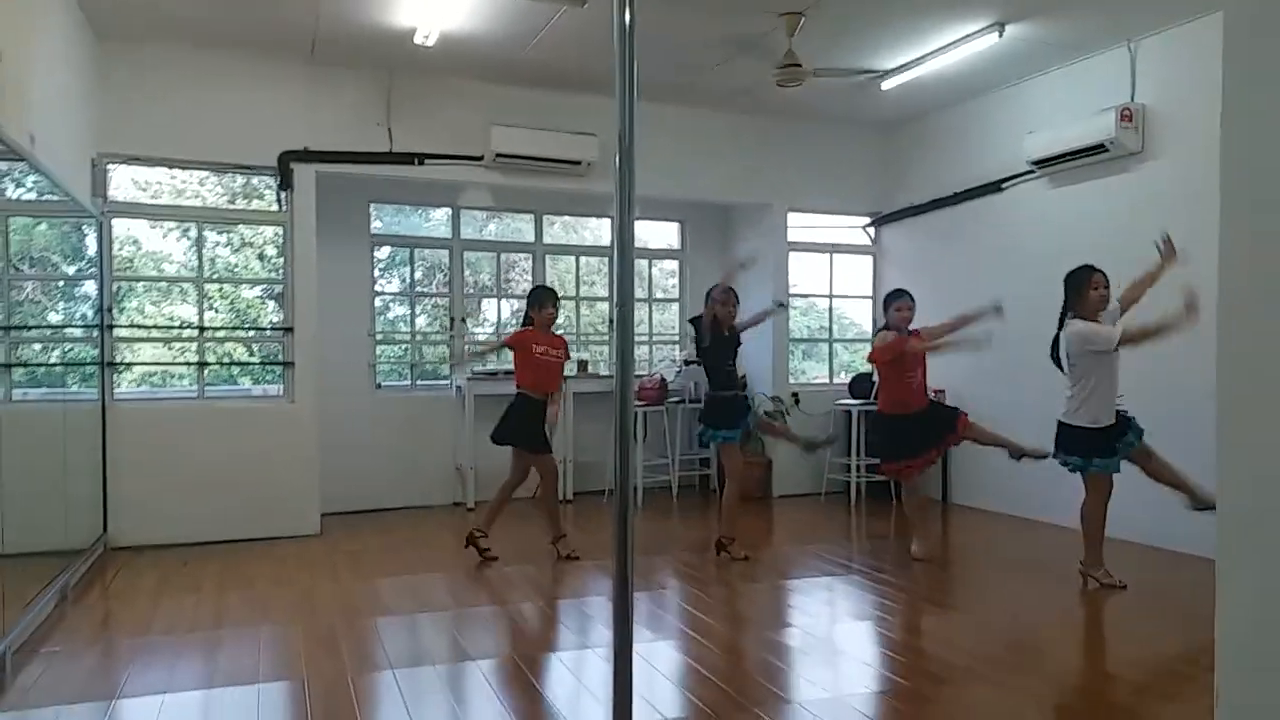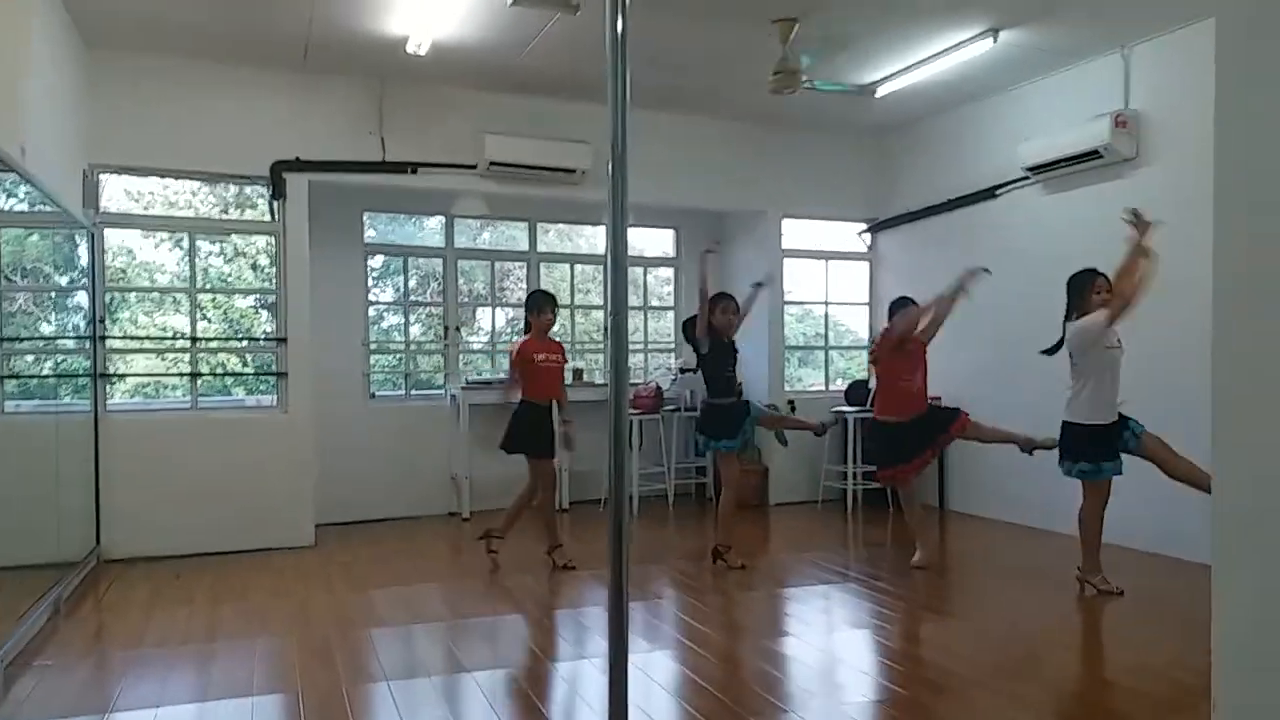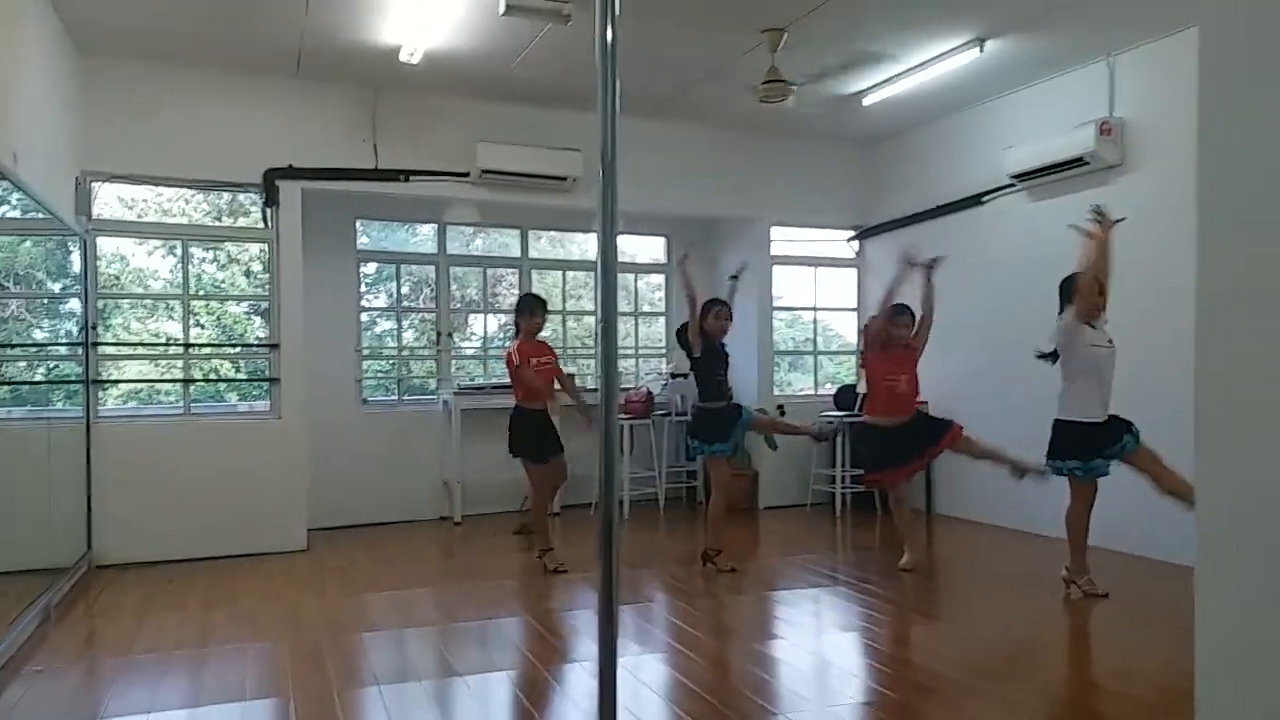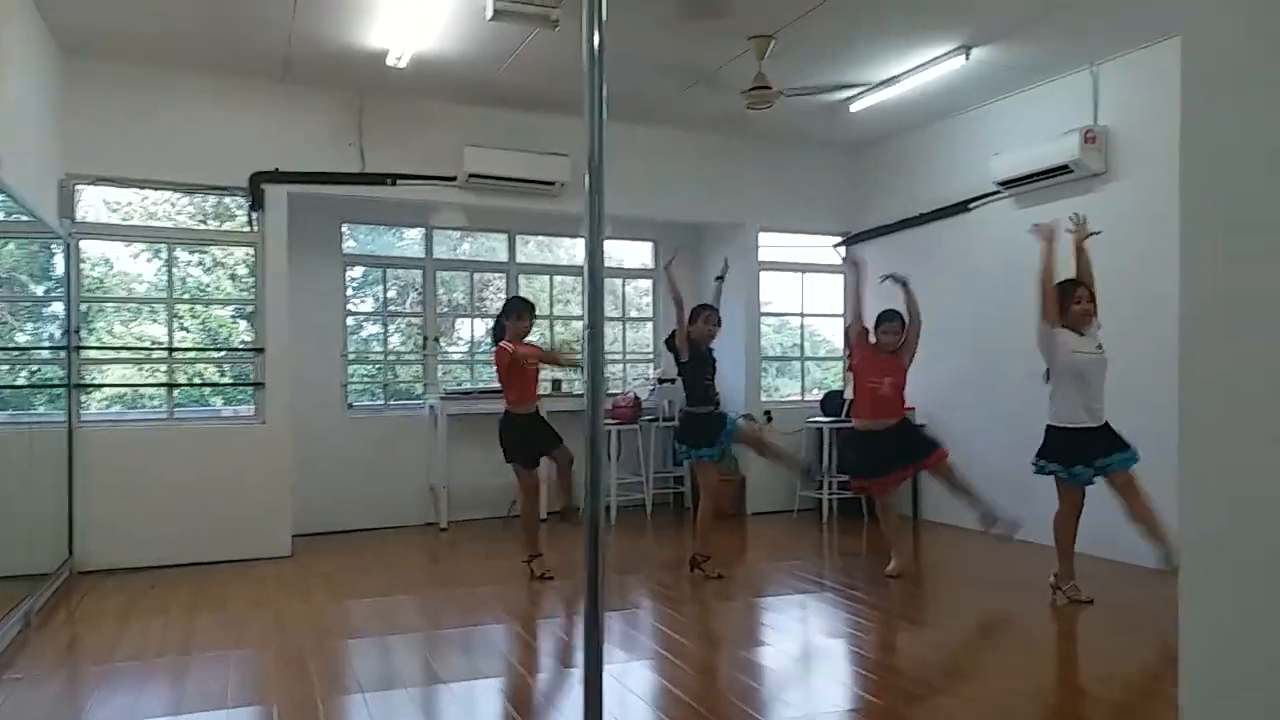
dt=0.1s
person 1, frame 1
left shoulder: (1102, 318)
right shoulder: (1079, 331)
left elbow: (1130, 295)
right elbow: (1135, 336)
left wrist: (1163, 264)
right wrist: (1179, 318)
left hip: (1106, 420)
right hip: (1083, 426)
left knee: (1145, 457)
right knee: (1100, 489)
left ankle: (1196, 495)
right ankle: (1092, 563)
person 1, frame 2
left shoulder: (1103, 325)
right shoulder: (1081, 330)
left elbow: (1120, 287)
right elbow: (1124, 300)
left wrist: (1138, 239)
right wrist: (1144, 257)
left hip: (1110, 421)
right hip: (1084, 428)
left knee: (1160, 452)
right knee: (1096, 495)
left ankle: (1218, 486)
right ankle: (1091, 571)
person 1, frame 3
left shoulder: (1097, 326)
right shoulder: (1068, 328)
left elbow: (1102, 281)
right elbow: (1084, 282)
left wrist: (1105, 236)
right wrist: (1096, 240)
left hip: (1104, 423)
right hip: (1075, 428)
left knee: (1153, 466)
right knee: (1084, 496)
right ankle: (1077, 571)
person 1, frame 4
left shoulder: (1089, 334)
right shoulder: (1053, 338)
left elbow: (1088, 284)
right elbow: (1048, 292)
left wrist: (1080, 244)
right wrist: (1049, 244)
left hip: (1098, 431)
right hip: (1065, 434)
left knee: (1129, 490)
right knee: (1071, 504)
left ankle: (1168, 552)
right ankle: (1065, 577)
person 2, frame 1
left shoulder: (730, 332)
right shoulder: (708, 333)
left elbow: (752, 320)
right elbow: (714, 299)
left wrist: (774, 308)
right wrist: (732, 273)
left hip: (737, 403)
right hip: (720, 409)
left knee: (772, 427)
right knee: (735, 476)
left ankle: (806, 442)
right ankle: (725, 538)
person 2, frame 2
left shoulder: (728, 340)
right shoulder: (704, 341)
left elbow: (742, 311)
right elbow: (704, 299)
left wrist: (758, 288)
right wrist: (704, 262)
left hip: (737, 408)
right hip: (718, 414)
left knee: (777, 419)
right knee: (732, 482)
left ankle: (817, 426)
right ankle: (722, 547)
person 2, frame 3
left shoulder: (718, 344)
right shoulder: (697, 344)
left elbow: (727, 307)
right elbow: (692, 302)
left wrist: (734, 280)
right wrist: (683, 267)
left hip: (728, 412)
right hip: (710, 418)
left knee: (770, 423)
right knee: (721, 486)
left ankle: (814, 432)
right ankle: (712, 550)
person 2, frame 4
left shoulder: (706, 350)
right shoulder: (684, 350)
left elbow: (713, 309)
right elbow: (679, 308)
left wrist: (721, 279)
right wrist: (669, 272)
left hip: (715, 419)
right hip: (697, 424)
left knee: (758, 440)
right knee: (709, 492)
left ankle: (801, 467)
right ankle: (700, 556)
person 3, frame 1
left shoulder: (916, 335)
right shoulder: (885, 340)
left elbow: (944, 328)
right elbow: (922, 348)
left wrist: (982, 313)
right wrist: (957, 342)
left hip: (924, 411)
right hip: (894, 420)
left knee: (967, 429)
right knee: (909, 481)
left ankle: (1016, 448)
right ankle: (920, 538)
person 3, frame 2
left shoulder: (917, 343)
right shoulder: (885, 344)
left elbow: (938, 318)
right elbow: (915, 318)
left wrist: (958, 288)
right wrist: (956, 289)
left hip: (920, 419)
right hip: (888, 430)
left knee: (969, 429)
right knee: (906, 489)
left ankle: (1026, 441)
right ankle: (924, 546)
person 3, frame 3
left shoulder: (911, 352)
right shoulder: (875, 347)
left elbow: (927, 318)
right elbow: (883, 311)
left wrist: (928, 276)
right wrist: (904, 269)
left hip: (912, 424)
right hip: (879, 434)
left knee: (965, 443)
right knee: (896, 493)
left ankle: (1016, 464)
right ankle: (910, 549)
person 3, frame 4
left shoulder: (901, 357)
right shoulder: (860, 352)
left elbow: (915, 323)
right elbow: (854, 314)
left wrist: (905, 287)
right wrist: (855, 273)
left hip: (896, 431)
right hip: (863, 437)
left knee: (945, 472)
right knee: (881, 499)
left ankle: (989, 514)
right ankle: (896, 557)
person 4, frame 1
left shoulder: (560, 344)
right shoulder: (524, 336)
left elbow: (556, 383)
right elbow: (493, 348)
left wrist: (555, 406)
left hip: (539, 411)
right hip: (525, 410)
left knee: (518, 477)
right knee: (549, 473)
left ankle: (480, 532)
right ankle: (558, 537)
person 4, frame 2
left shoulder: (558, 348)
right shoulder: (525, 347)
right elbow: (512, 384)
left wrist: (565, 422)
left hip: (542, 418)
right hip: (528, 417)
left knee: (537, 484)
right knee: (547, 481)
left ankle: (497, 532)
right ankle: (554, 547)
person 4, frame 3
left shoulder: (546, 350)
right shoulder: (515, 351)
left elbow: (564, 380)
right elbow: (531, 382)
left wrist: (584, 406)
left hip: (543, 417)
right hip: (527, 421)
left knee: (559, 475)
right knee: (541, 486)
left ankle: (533, 525)
right ankle: (545, 549)
person 4, frame 4
left shoulder: (531, 349)
right shoulder: (504, 349)
left elbow: (552, 357)
right elbow: (526, 357)
right wrist: (568, 361)
left hip: (535, 419)
right hip: (516, 423)
left knee: (565, 460)
right knee: (530, 489)
left ankle: (568, 506)
right ankle: (534, 556)
